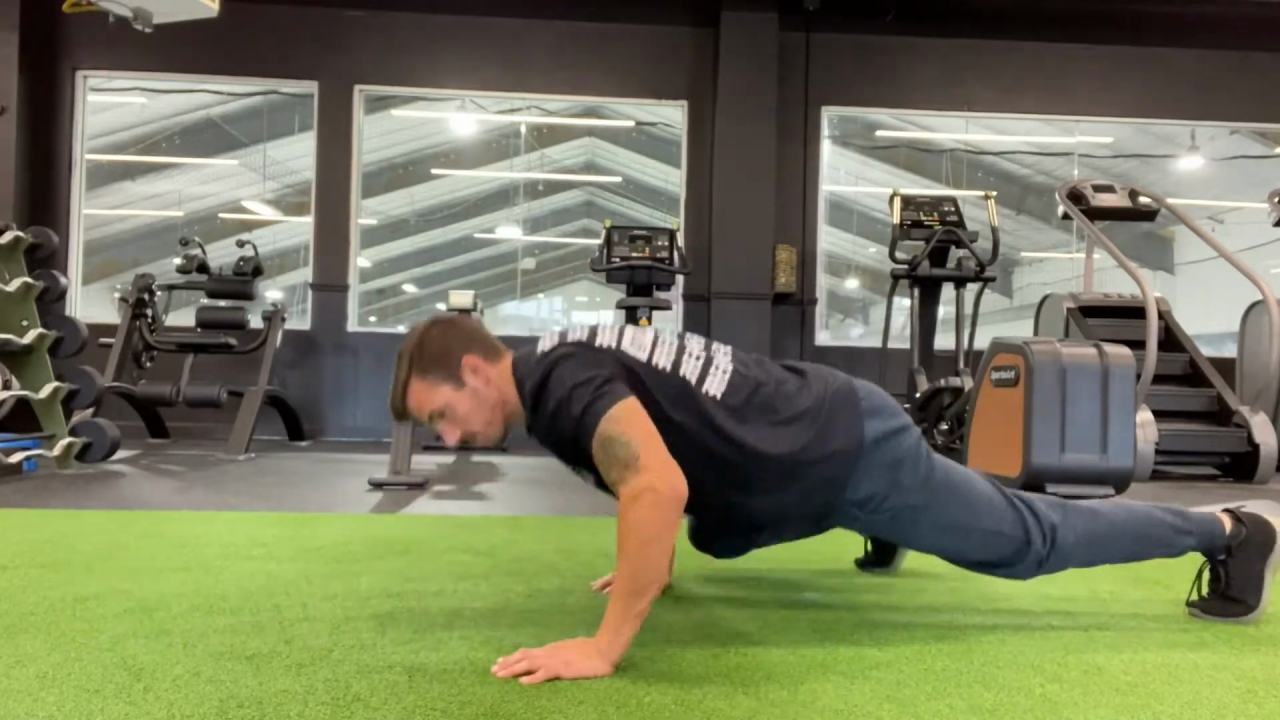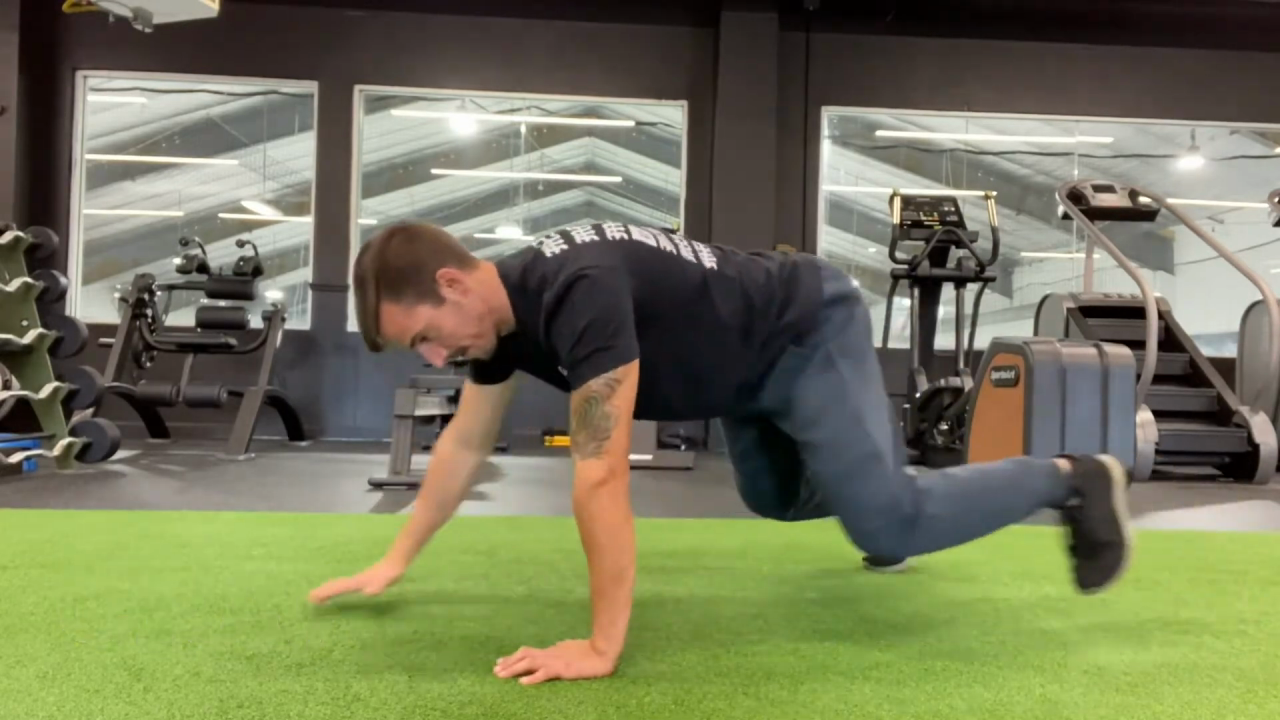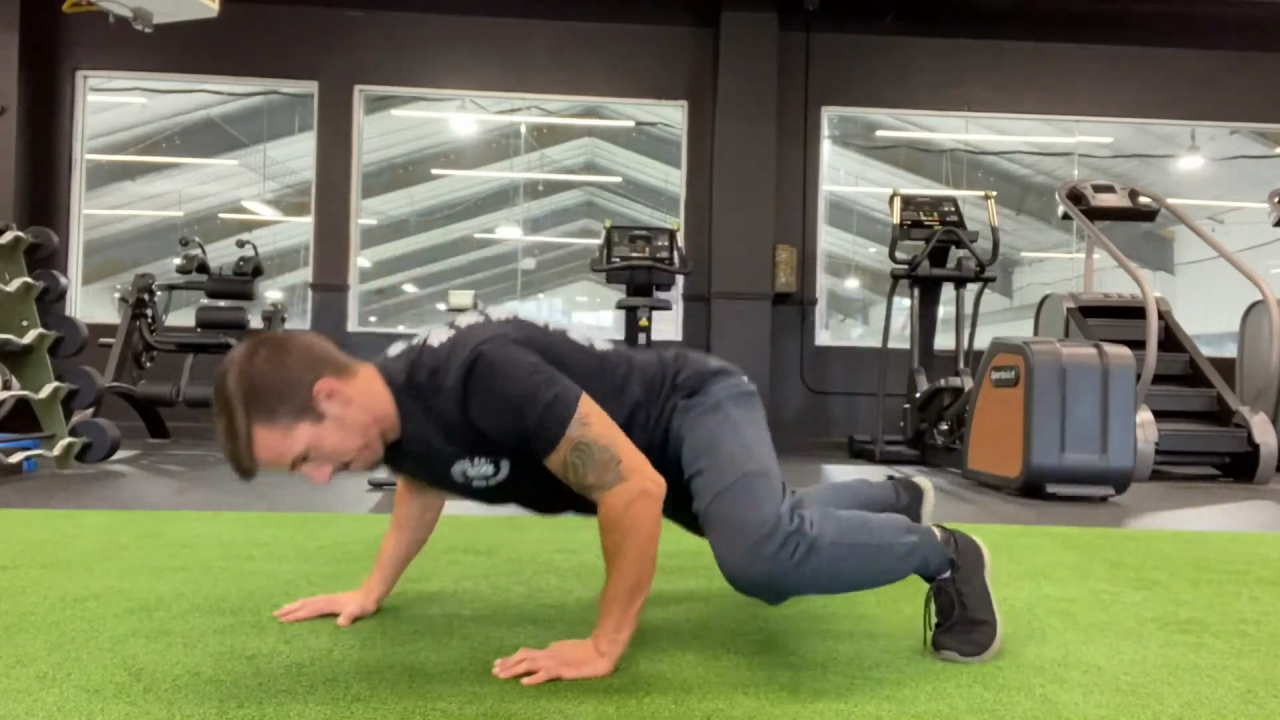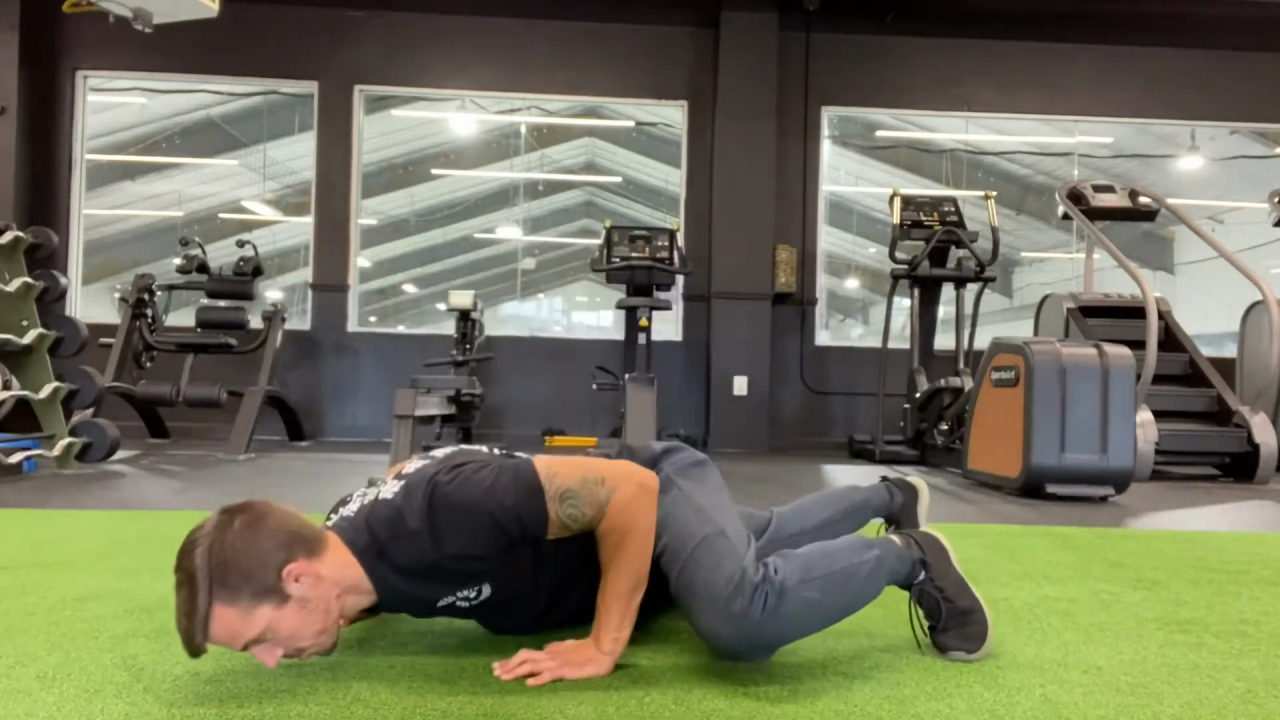
dt=0.5s
person 1, frame 1
left shoulder: (559, 385)
right shoulder: (561, 365)
left elbow: (660, 487)
left wrist: (605, 645)
right wrist: (651, 558)
left hip: (850, 450)
right hip: (817, 412)
left knee: (1026, 538)
right knee: (717, 531)
right ankle: (892, 525)
person 1, frame 2
left shoulder: (575, 292)
right shoulder: (500, 310)
left elbow: (600, 474)
right elbow: (463, 444)
left wrist: (605, 644)
right wrist: (394, 563)
left hip: (806, 328)
right hip: (748, 360)
left knee: (884, 519)
right knee: (775, 497)
left ankle: (1070, 484)
right ankle: (951, 502)
person 1, frame 3
left shoulder: (479, 375)
right shoulder: (391, 412)
left elbow: (633, 491)
right elbow: (422, 487)
left wrist: (603, 646)
right wrist: (370, 590)
left hip: (697, 403)
right hip: (659, 441)
left knee: (762, 554)
right knee: (765, 531)
left ankle: (941, 555)
right ankle: (897, 499)
person 1, frame 4
left shoulder: (440, 515)
right shoulder: (349, 544)
left elbow: (630, 487)
left wrist: (603, 645)
right wrist: (373, 601)
left hip: (661, 487)
right hip: (617, 509)
left knee: (740, 613)
right knee: (762, 538)
left ankle: (905, 559)
right ankle: (890, 497)
